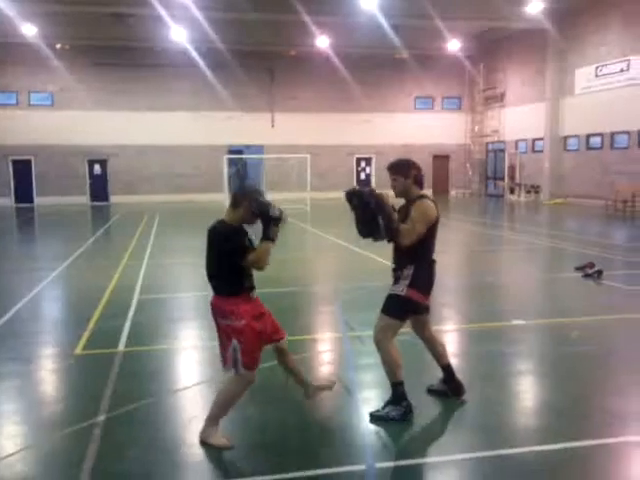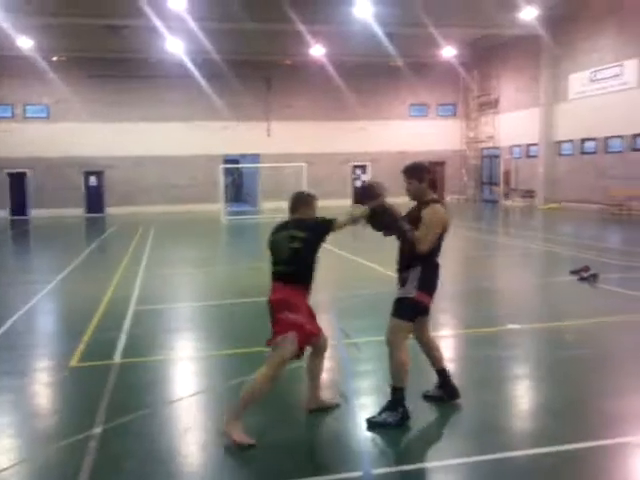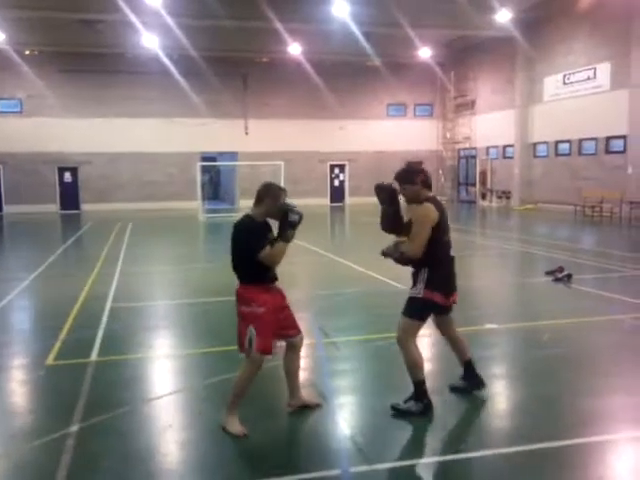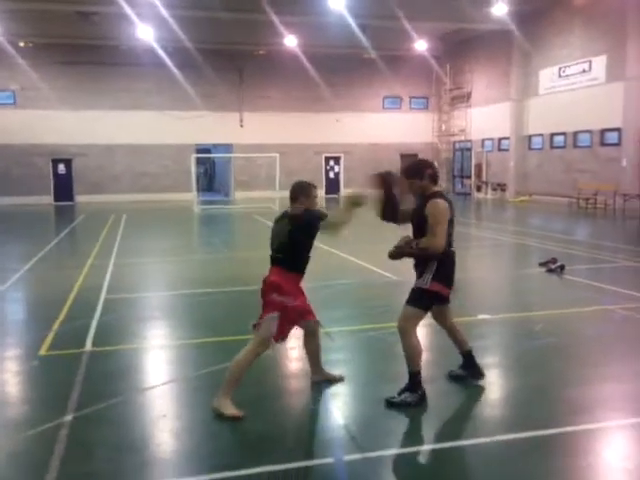
dt=0.5s
person 1, frame 1
left shoulder: (424, 206)
right shoulder: (409, 205)
left elbow: (405, 239)
right elbow: (392, 234)
left wrist: (387, 210)
left hip: (412, 277)
right hip: (415, 275)
left knee: (382, 335)
right knee: (423, 330)
left ankle: (400, 402)
right ankle: (451, 382)
person 1, frame 2
left shoulder: (434, 210)
right shoulder: (420, 208)
left elbow: (421, 245)
right elbow: (395, 229)
left wrist: (396, 217)
right wrist: (388, 214)
left hip: (418, 278)
right hip: (416, 277)
left knee: (395, 339)
right knee: (421, 333)
left ankle: (397, 407)
right ankle: (446, 387)
person 1, frame 3
left shoulder: (424, 209)
right shoulder: (430, 206)
left elbow: (413, 251)
right elbow: (398, 229)
left wrist: (392, 251)
right wrist: (389, 203)
left hip: (430, 279)
right hip: (442, 275)
left knee: (404, 336)
right knee: (446, 328)
left ankle: (421, 399)
right ankle: (472, 377)
person 1, frame 4
left shoulder: (436, 204)
right shoulder: (425, 201)
left elbow: (436, 245)
right elbow: (398, 217)
left wrist: (406, 248)
right wrist: (389, 193)
left hip: (435, 270)
right hip: (438, 269)
left knee: (406, 325)
right knee: (444, 318)
left ankle: (415, 389)
right ankle: (471, 366)
person 2, frame 1
left shoulder: (236, 229)
right shoulder: (223, 233)
left elbow: (251, 257)
right elbow: (259, 263)
left wrist: (269, 227)
right wrist: (270, 227)
left hip: (247, 301)
right hip: (232, 308)
left knee: (280, 346)
right knee: (244, 376)
left ankle: (307, 387)
right ankle: (209, 428)
person 2, frame 2
left shoulder: (278, 231)
right shoulder: (311, 225)
right elbow: (350, 219)
right wrist: (362, 209)
left hip: (285, 294)
right hip: (291, 300)
left knee: (320, 344)
right knee: (276, 365)
left ankle: (314, 399)
right ankle: (234, 420)
person 2, frame 3
left shoulder: (263, 224)
right shoulder: (245, 228)
left elbow: (275, 252)
right elbow: (272, 259)
left wrist: (286, 228)
right wrist: (287, 229)
left hip: (271, 291)
right hip: (253, 297)
left knee: (295, 341)
right knee: (254, 362)
left ankle: (295, 397)
right ankle: (230, 415)
person 2, frame 4
left shoulder: (286, 219)
right shoulder: (303, 219)
right elbow: (336, 223)
right wrist: (351, 205)
left hip: (290, 284)
right hip: (281, 287)
left knee: (312, 326)
right knee: (259, 345)
left ankle: (318, 372)
right ankle: (222, 398)
